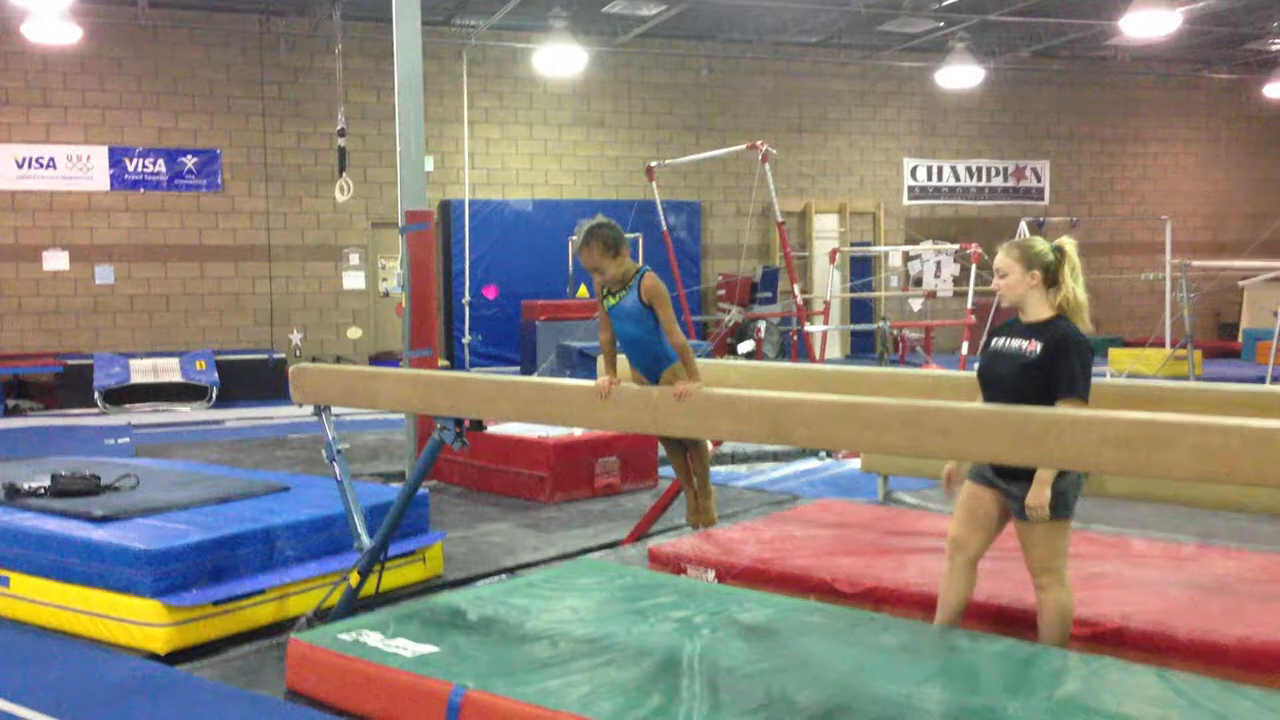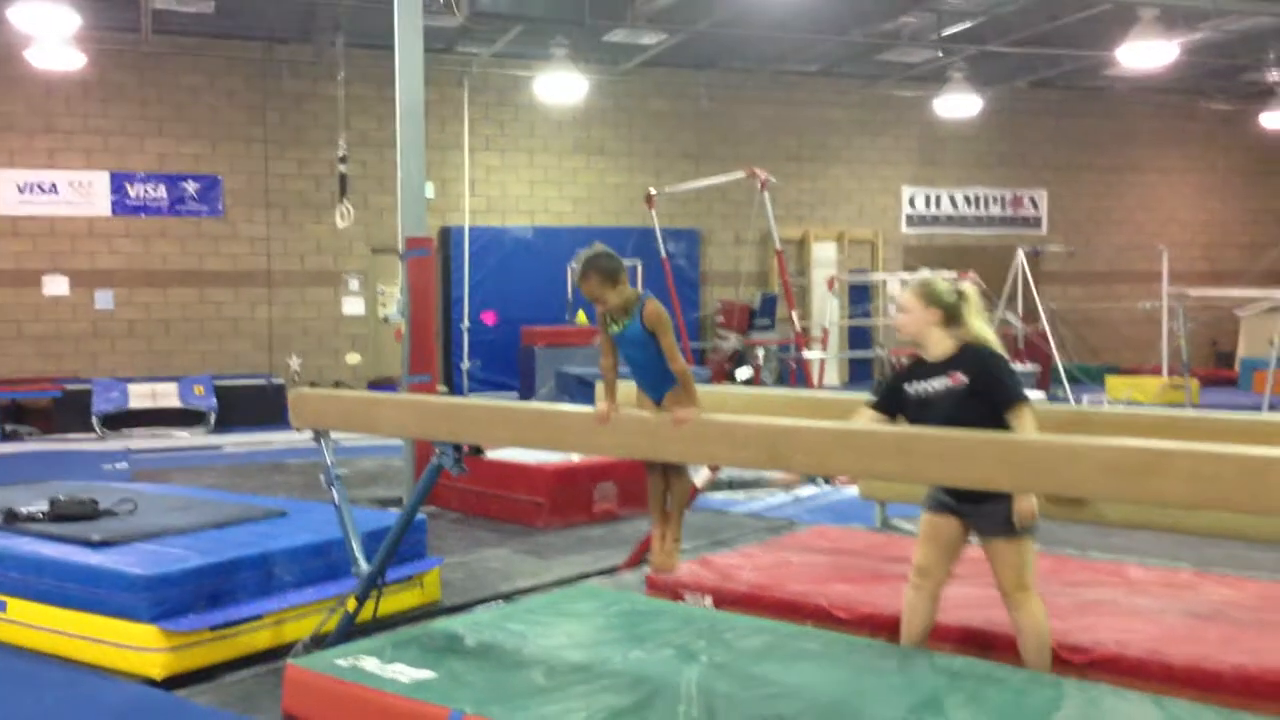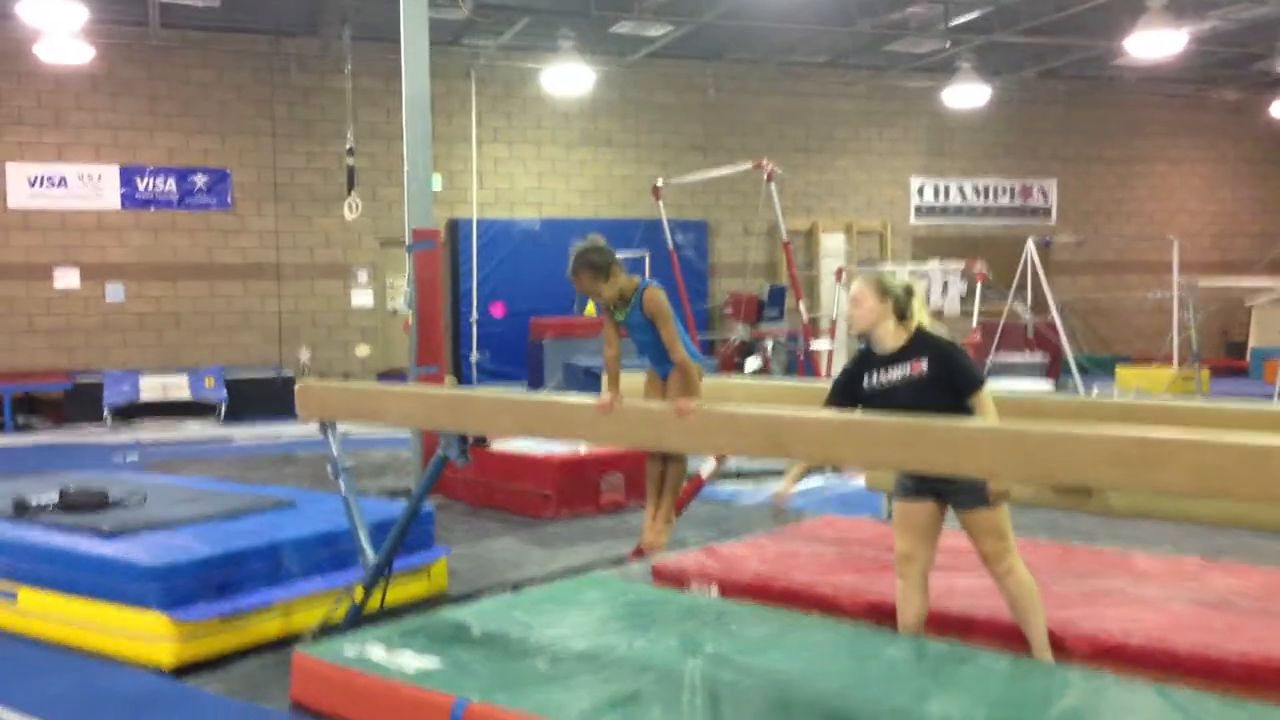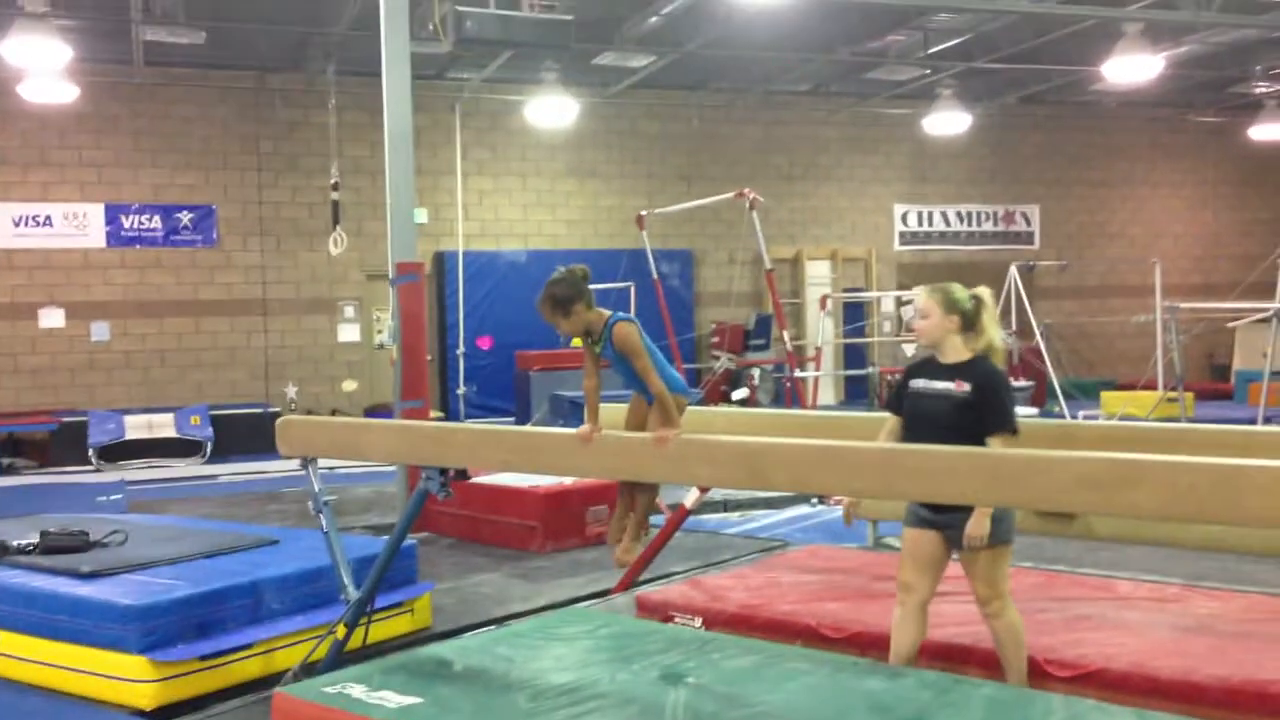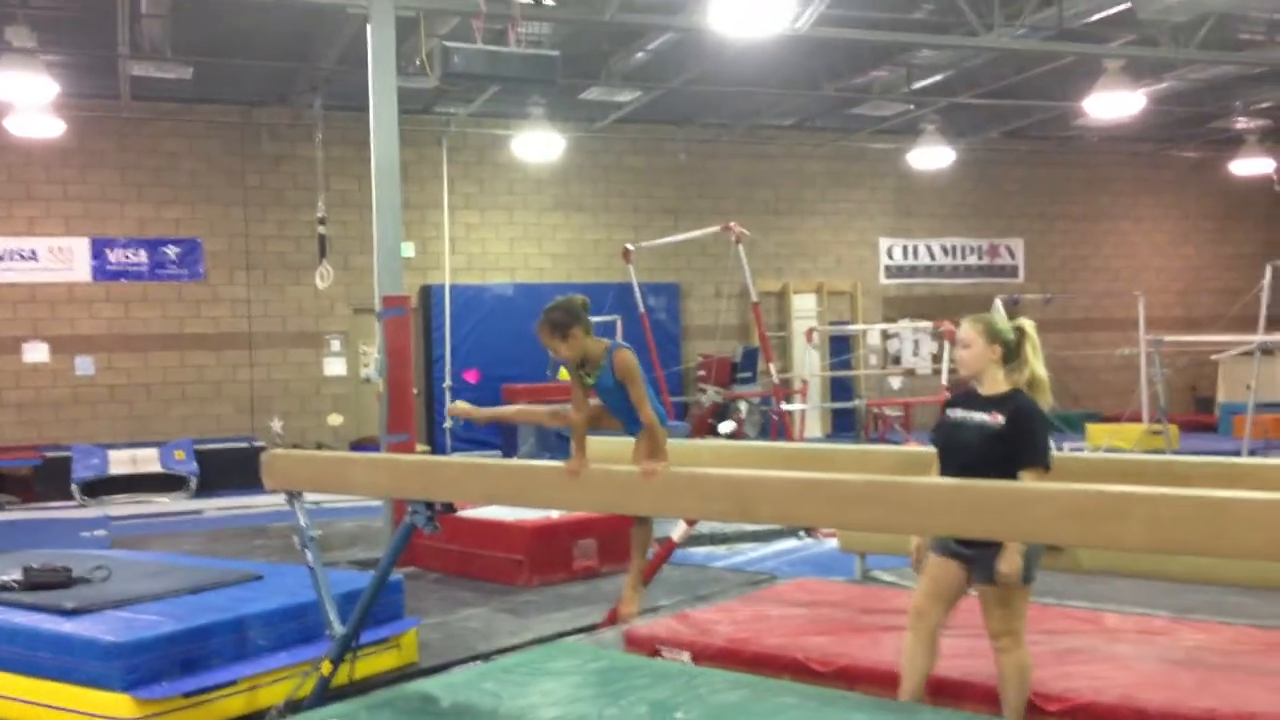
dt=0.5s
person 1, frame 1
left shoulder: (1067, 340)
right shoulder: (1002, 332)
left wrist: (1043, 483)
right wrist: (958, 457)
left hip: (1040, 476)
right hip: (991, 467)
left knee: (1046, 575)
right knee: (958, 549)
person 1, frame 2
left shoulder: (982, 362)
right shoulder: (910, 375)
left elbow: (1023, 424)
right elbow: (864, 426)
left wrist: (1026, 490)
left hip: (999, 495)
right hip: (948, 493)
left knee: (1018, 593)
right knee: (923, 578)
person 1, frame 3
left shoulder: (937, 350)
right shoulder: (861, 368)
left elbow: (982, 404)
right wrist: (792, 478)
left hip: (967, 470)
right hip: (916, 476)
left knee: (1001, 560)
right knee: (908, 565)
left ankle: (1044, 659)
person 1, frame 4
left shoulder: (988, 378)
right shoulder: (915, 374)
left elbow: (998, 452)
right elbow: (892, 434)
left wrist: (983, 512)
left hip: (975, 508)
right hip: (925, 505)
left knee: (993, 603)
right knee: (909, 593)
person 1, frame 5
left shoulder: (1023, 411)
right shoulder: (956, 404)
left elbow: (1031, 487)
left wrist: (1015, 549)
right wrist: (922, 530)
left hip: (1001, 542)
right hip: (952, 536)
left knee: (1005, 637)
right knee: (921, 617)
person 2, frame 1
left shoulder: (648, 283)
right shoulder: (601, 286)
left elbow: (674, 334)
right elbow: (606, 333)
left wrist: (694, 379)
right wrist: (609, 374)
left hip: (669, 367)
right hip: (639, 370)
left knee: (689, 434)
right knee: (665, 436)
left ankle: (705, 493)
right ankle: (690, 495)
person 2, frame 2
left shoulder: (650, 309)
right shoulder: (604, 313)
left elbow: (675, 360)
right elbow: (608, 359)
left wrist: (691, 404)
right wrist: (609, 401)
left hip: (673, 386)
right hip: (645, 389)
left knee: (674, 459)
right knee: (651, 459)
left ankle: (674, 535)
right ankle: (657, 532)
person 2, frame 3
left shoulder: (650, 295)
right shoulder: (608, 302)
left elbow: (676, 348)
right elbow: (612, 348)
left wrist: (692, 395)
right wrist: (612, 391)
left hip: (683, 364)
right hip: (657, 367)
left ankle: (666, 514)
right ankle: (651, 511)
person 2, frame 4
left shoulder: (620, 329)
right shoulder: (588, 331)
left elbow: (653, 380)
right elbow: (591, 379)
left wrist: (672, 425)
right wrist: (592, 423)
left hip: (670, 391)
right hip: (644, 391)
left ankle: (633, 535)
right ankle: (621, 519)
person 2, frame 5
left shoulder: (620, 357)
right shoulder: (577, 362)
left elbow: (646, 410)
right elbow: (580, 410)
left wrist: (659, 457)
right wrist: (578, 456)
left hip: (646, 423)
right hip: (615, 412)
right knee: (553, 416)
left ankle: (634, 583)
right ankle: (477, 412)
